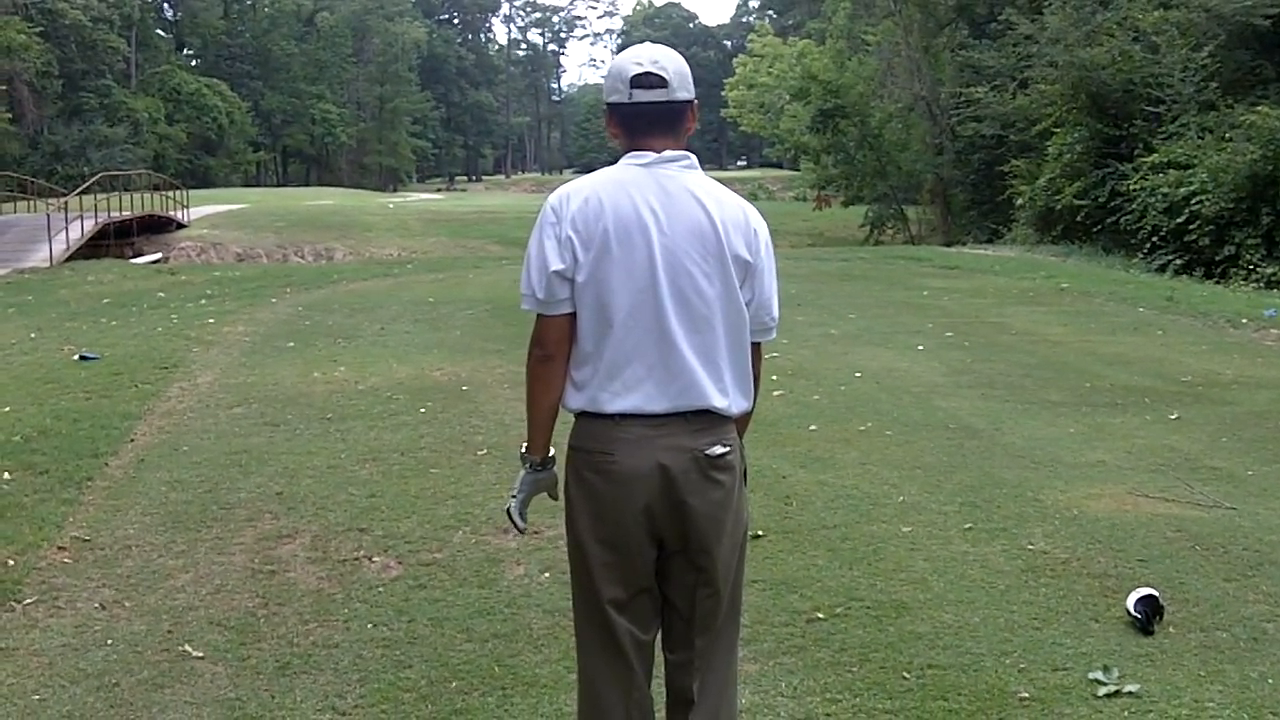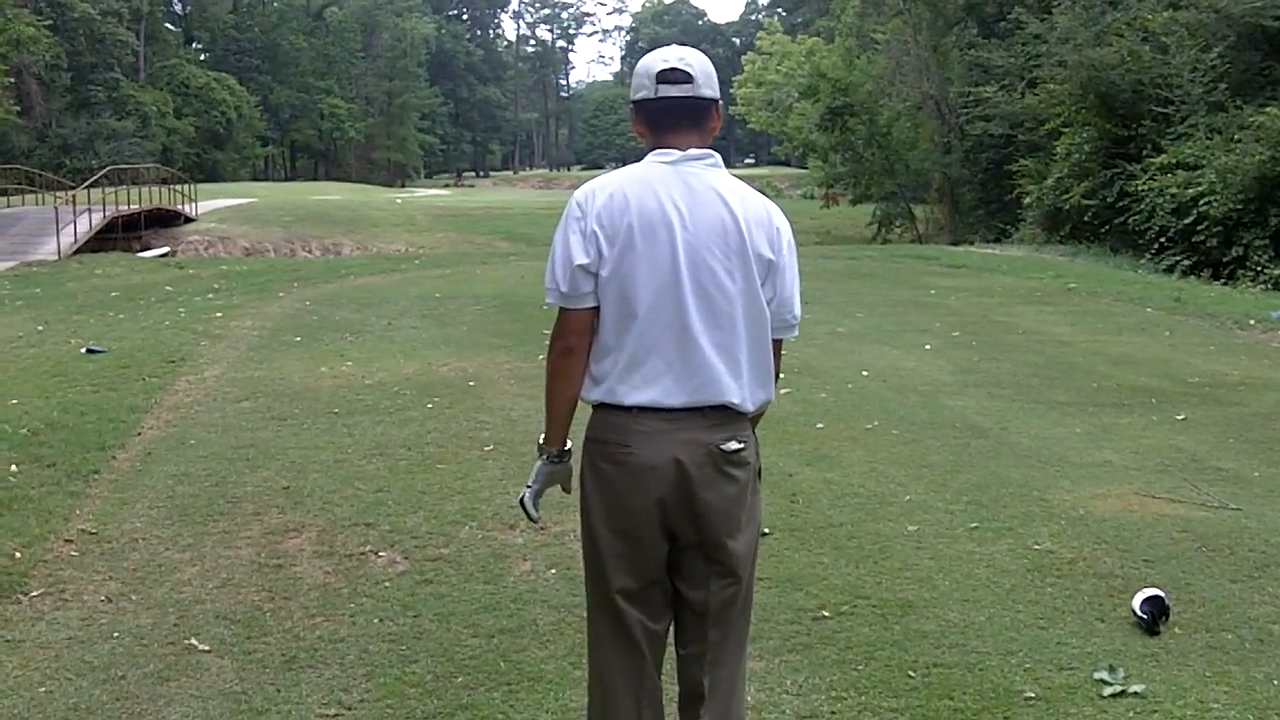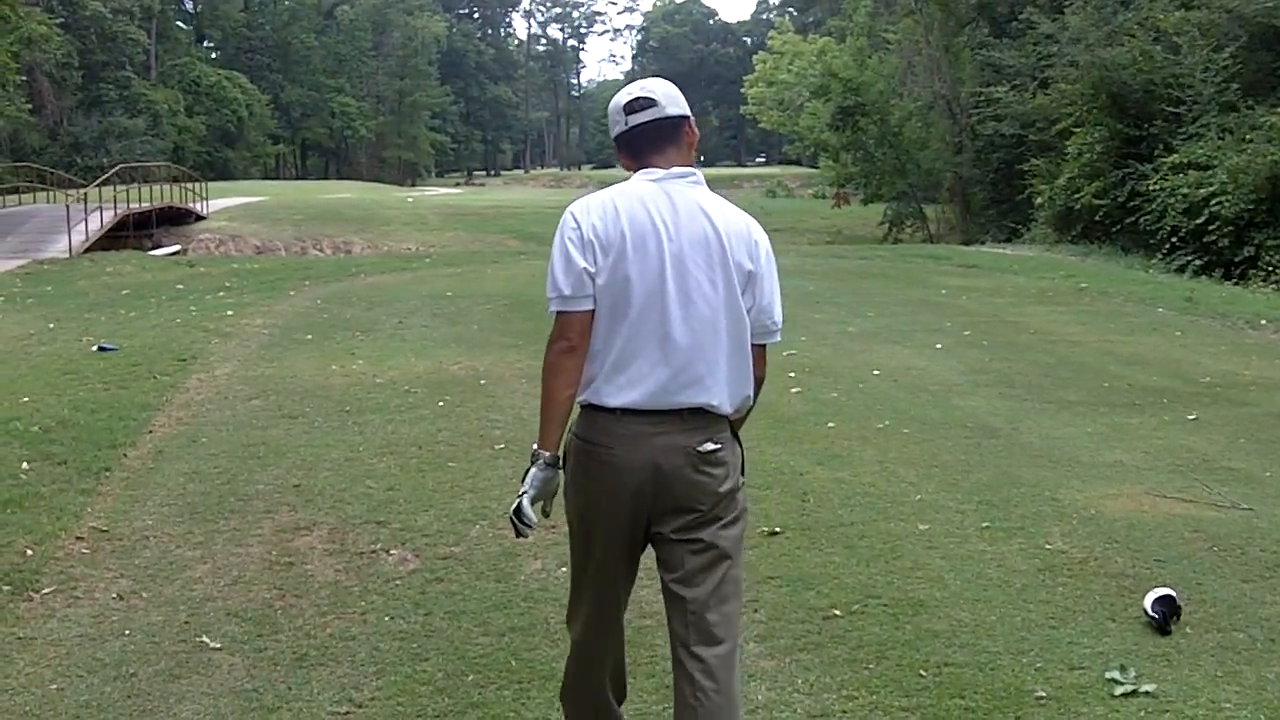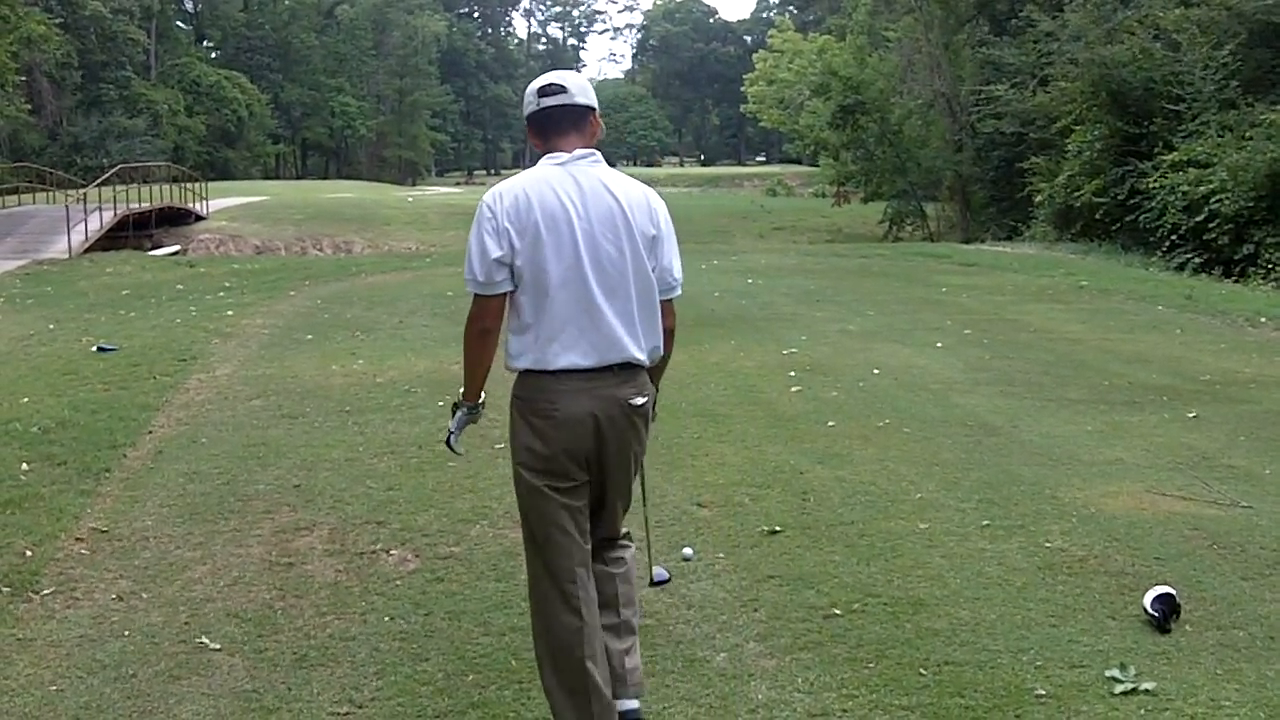
dt=0.5s
person 1, frame 1
left shoulder: (572, 206)
right shoulder: (738, 214)
left elbow: (550, 347)
right elbow: (751, 354)
left wrist: (537, 457)
left hip: (607, 452)
right hip: (707, 452)
left knee: (613, 645)
right knee: (705, 646)
person 1, frame 2
left shoulder: (599, 201)
right shoulder: (762, 214)
left elbow: (571, 341)
right elbow: (770, 351)
left wrist: (553, 448)
left hip: (622, 444)
right hip: (722, 447)
left knee: (625, 641)
right knee: (715, 644)
person 1, frame 3
left shoulder: (590, 216)
right shoulder: (742, 228)
left elbow: (569, 343)
right elbow: (755, 365)
left wrist: (546, 455)
left hip: (607, 443)
right hip: (704, 449)
left knee: (598, 605)
right knee: (709, 638)
person 1, frame 4
left shoulder: (507, 200)
right shoulder: (642, 198)
left elbow: (487, 318)
right elbow: (666, 318)
left wrist: (470, 399)
left hip: (547, 400)
right hip: (626, 395)
left knee: (560, 572)
right knee: (610, 543)
